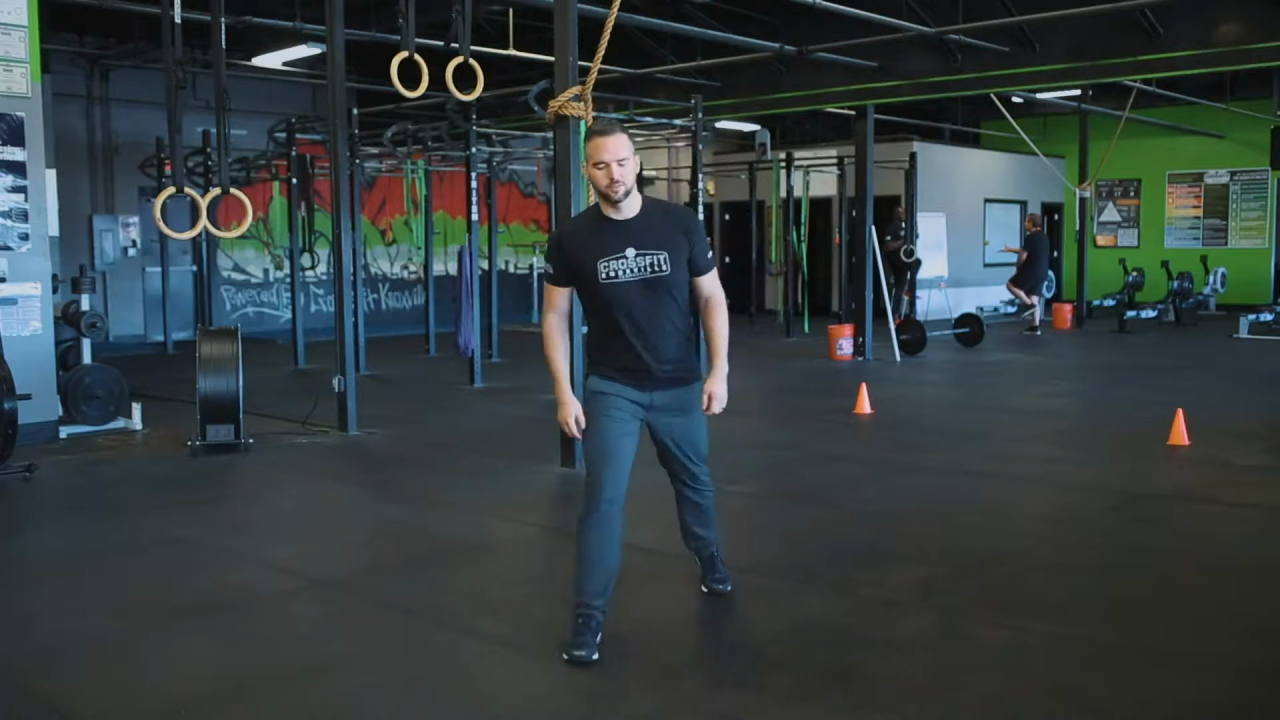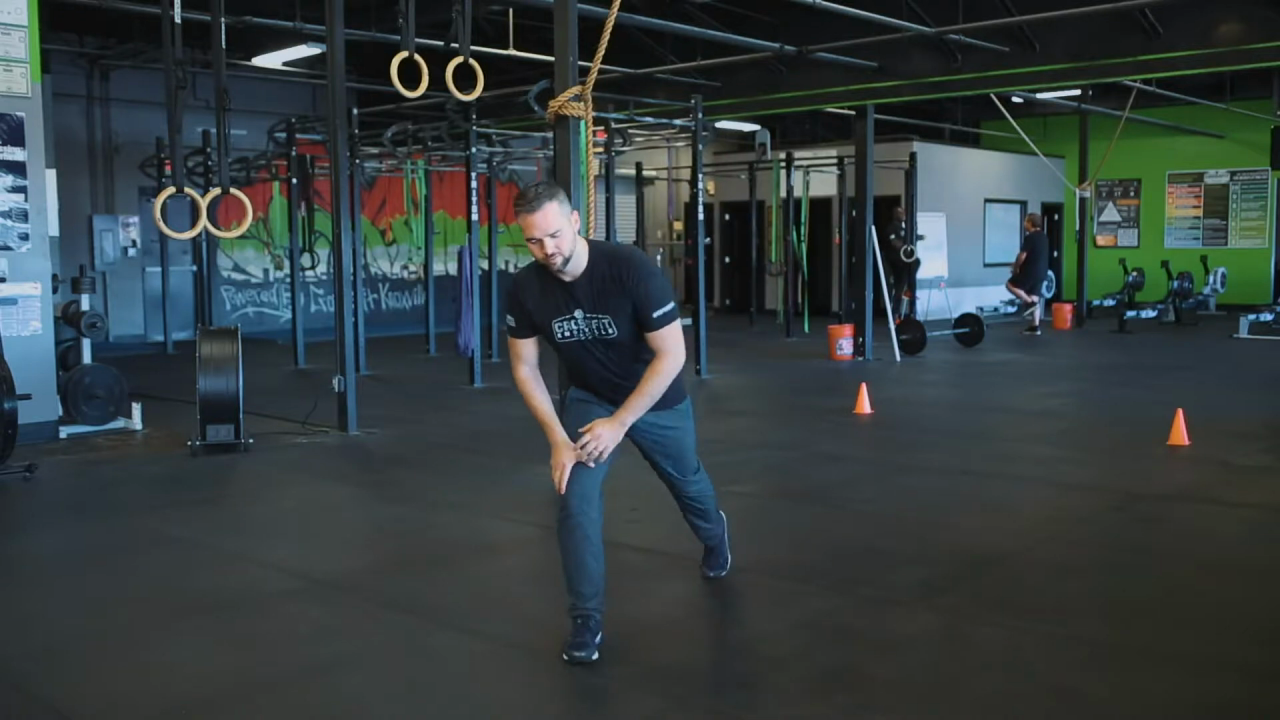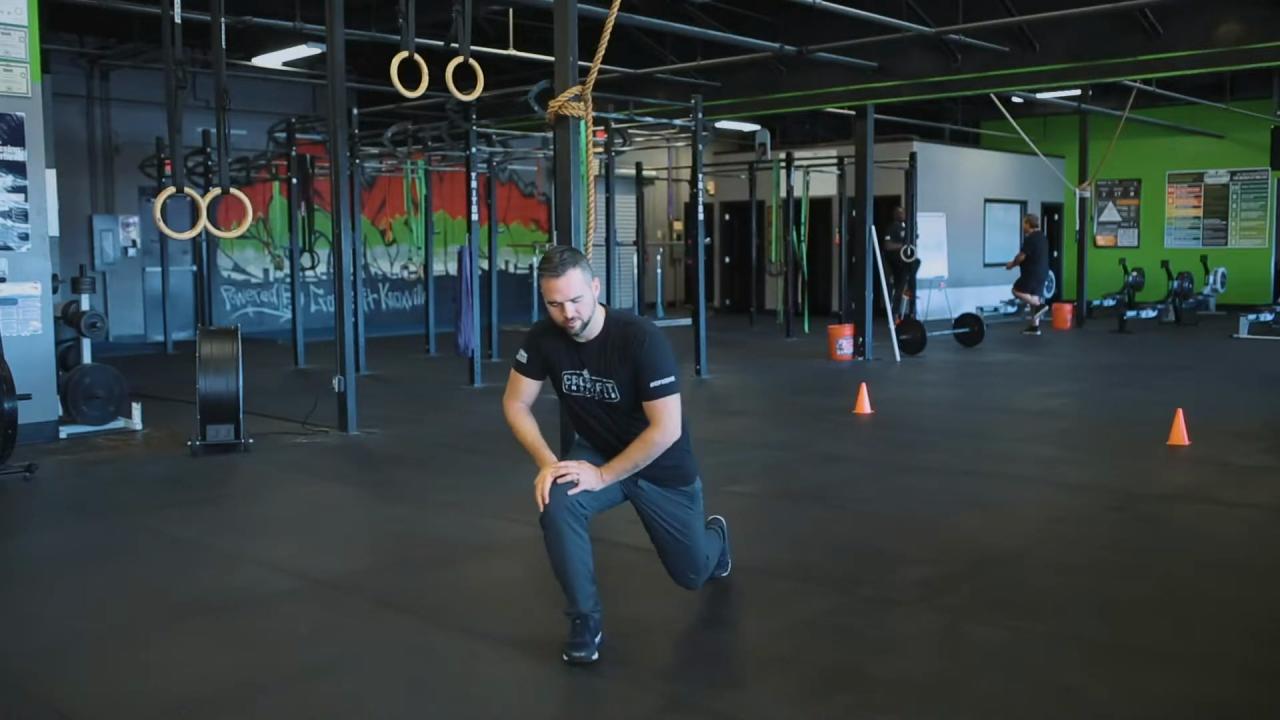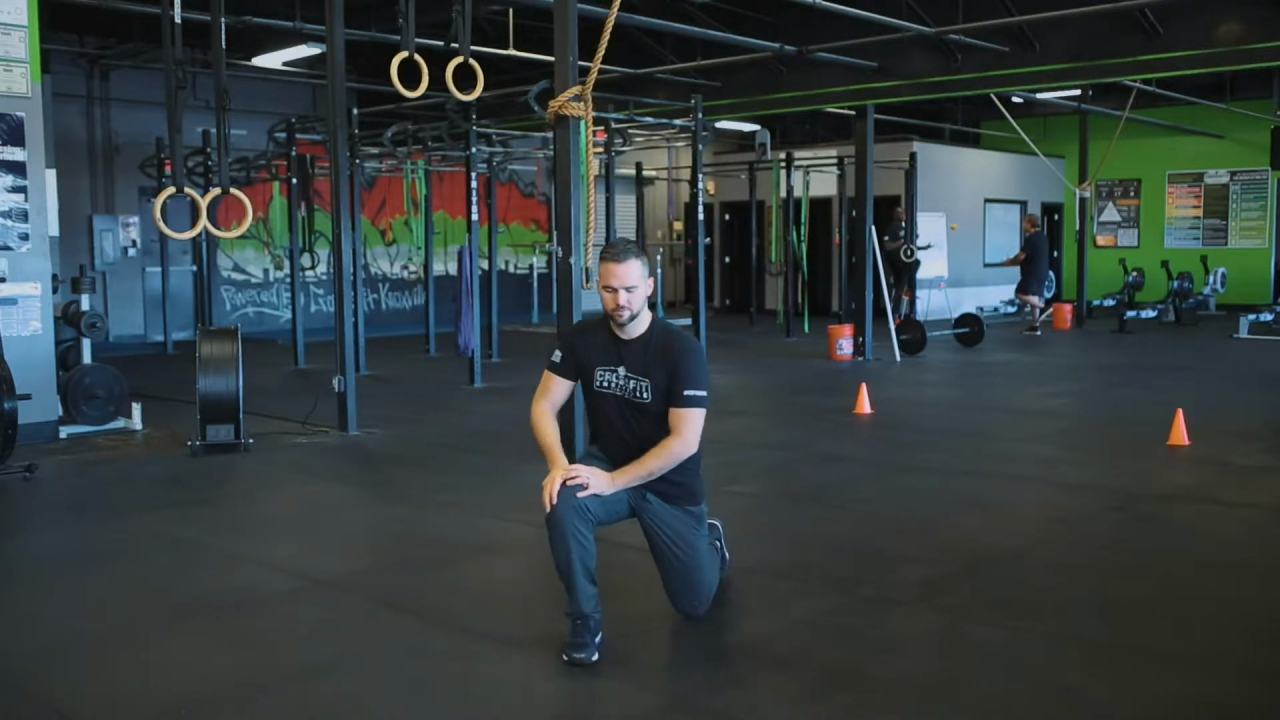
dt=0.5s
person 1, frame 1
left shoulder: (679, 222)
right shoulder: (571, 238)
left elbow: (712, 298)
right elbow: (554, 317)
left wrist: (719, 371)
right wrist: (563, 393)
left hip: (680, 385)
right hip: (611, 389)
left knee: (693, 481)
right knee: (604, 497)
left ankle: (707, 554)
right ankle: (589, 616)
person 1, frame 2
left shoulder: (631, 268)
right shoulder: (525, 289)
left elbow: (672, 352)
right elbow: (524, 368)
left wrist: (620, 423)
right wrist: (558, 438)
left hip: (658, 399)
right hip: (589, 399)
left knee: (687, 482)
right knee: (576, 500)
left ankle: (714, 537)
right ankle: (586, 618)
person 1, frame 3
left shoulder: (642, 340)
right shoulder: (544, 338)
left elbow: (667, 430)
right elbow: (515, 404)
left wrist: (603, 476)
right wrist: (547, 462)
left hip: (661, 467)
right hip: (596, 453)
left knee: (692, 571)
right knee: (556, 503)
left ankle: (714, 535)
right ankle: (585, 619)
person 1, frame 4
left shoulder: (682, 349)
right shoulder: (582, 338)
left elbow: (686, 441)
right elbow: (544, 406)
left wrist: (614, 481)
right wrist: (558, 464)
left hip: (671, 483)
right hip: (608, 465)
left knee: (694, 603)
right knee: (562, 505)
left ankle: (710, 541)
right ankle: (585, 619)
